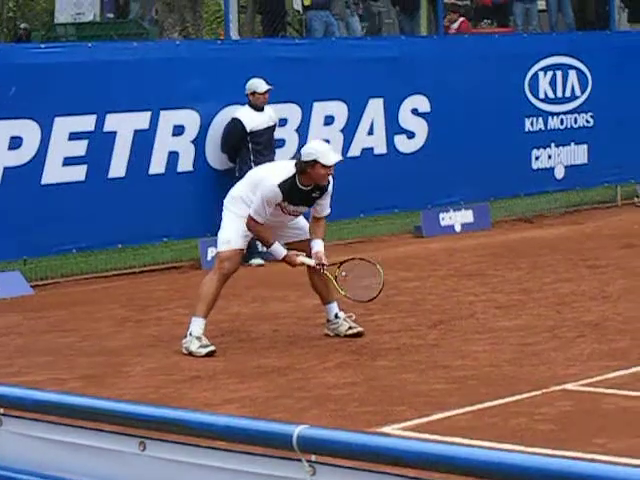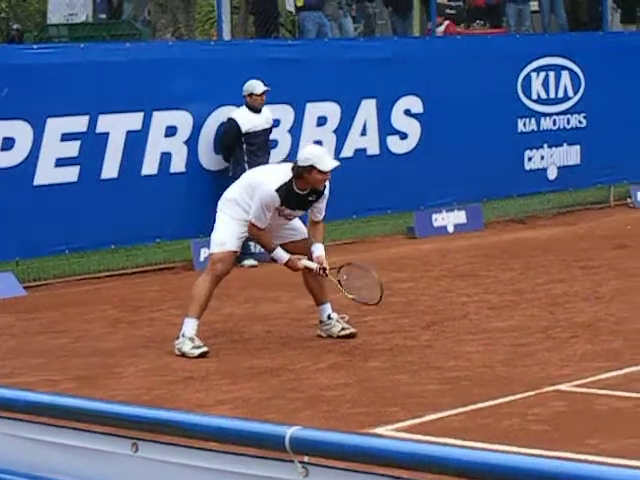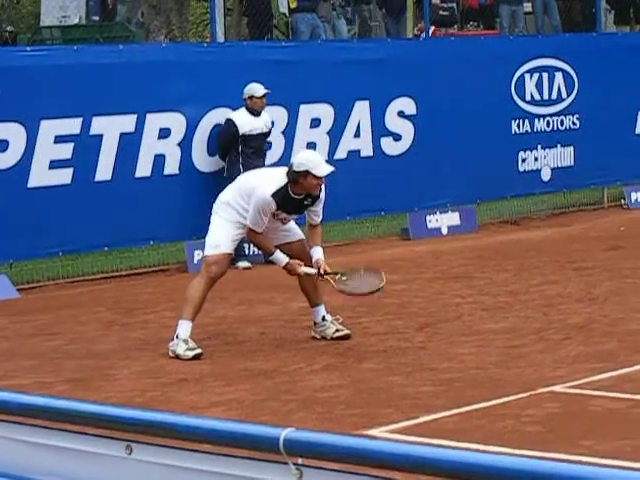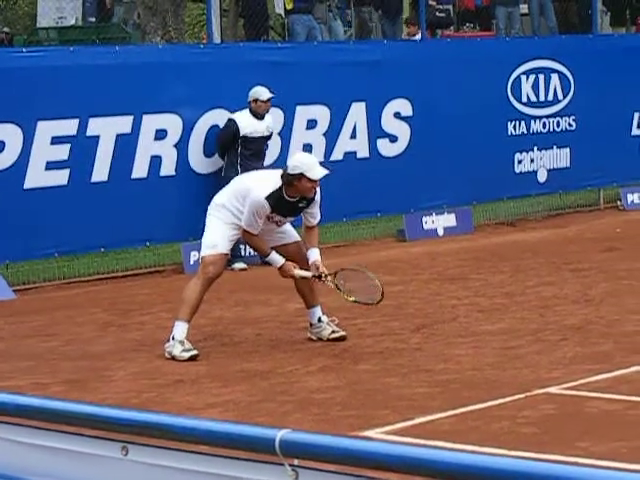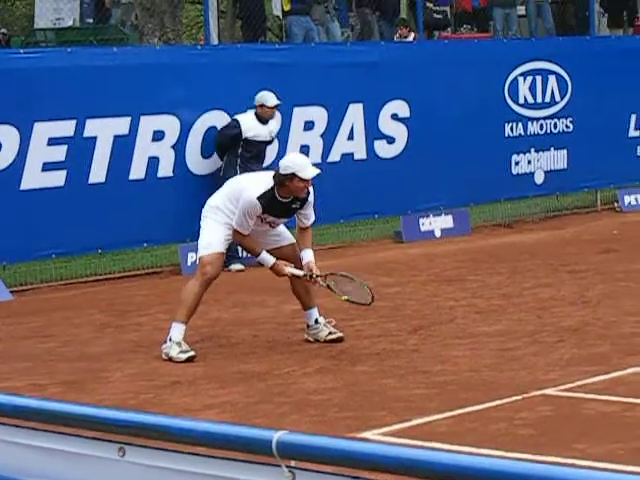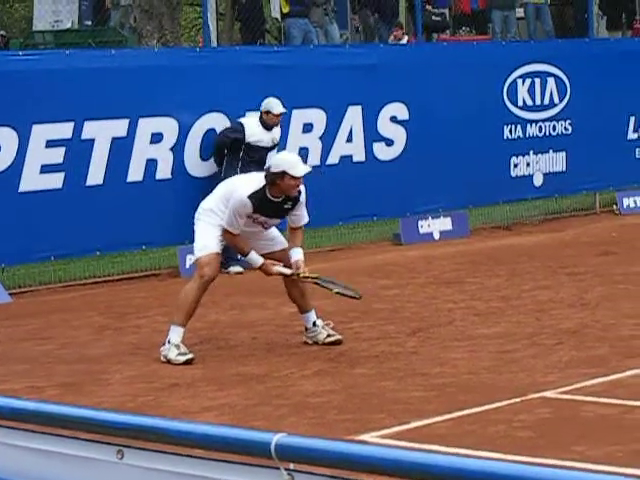
dt=0.1s
person 1, frame 1
left shoulder: (325, 184)
right shoulder: (276, 184)
left elbow: (318, 218)
right elbow: (254, 224)
left wrist: (317, 247)
right wrist: (282, 253)
left hip: (281, 213)
right hip: (243, 207)
left knee: (316, 257)
right knee: (225, 266)
left ankle: (335, 319)
right ankle: (194, 334)
person 1, frame 2
left shoulder: (321, 187)
right shoulder: (272, 188)
left elbow: (316, 221)
right elbow: (254, 230)
left wrist: (318, 251)
right wrist: (284, 258)
left hip: (277, 216)
right hip: (237, 210)
left knee: (313, 259)
right knee: (218, 268)
left ankle: (327, 320)
right ankle: (187, 335)
person 1, frame 3
left shoulder: (316, 191)
right shoulder: (269, 193)
left elbow: (314, 224)
right elbow: (253, 233)
left wrist: (318, 254)
right wrist: (283, 261)
left hip: (272, 218)
right hip: (231, 211)
left knee: (307, 258)
right knee: (213, 270)
left ankle: (322, 322)
right ankle: (181, 337)
person 1, frame 4
left shoulder: (312, 193)
right shoulder: (263, 195)
left elbow: (311, 226)
right elbow: (248, 235)
left wrist: (315, 256)
right wrist: (279, 262)
left hip: (268, 220)
right hip: (227, 213)
left knee: (303, 260)
right knee: (210, 271)
left ankle: (318, 323)
right ankle: (177, 339)
person 1, frame 5
left shoulder: (304, 193)
right shoulder: (255, 196)
left elbow: (305, 227)
right elbow: (239, 235)
left wrist: (308, 257)
right wrist: (270, 262)
left hip: (261, 222)
right hip: (221, 215)
left knee: (298, 263)
right knee: (209, 271)
left ankle: (315, 324)
right ankle: (174, 340)
person 1, frame 6
left shoulder: (297, 194)
right shoulder: (246, 195)
left elbow: (296, 227)
right elbow: (230, 234)
left wrist: (297, 256)
right wrist: (259, 262)
left hip: (255, 223)
right hip: (214, 218)
left knee: (291, 267)
right knee: (206, 273)
left ankle: (312, 327)
right ankle: (172, 342)
person 2, frame 1
left shoulder: (270, 112)
right shoulder: (241, 119)
right elbow: (228, 144)
right wrist: (241, 163)
right hip: (250, 172)
right ankle: (251, 254)
person 2, frame 2
left shoulder: (267, 114)
right shoulder: (237, 119)
right elbow: (224, 144)
right wrist: (236, 163)
right hip: (244, 173)
right ankle: (244, 255)
person 2, frame 3
left shoulder: (266, 117)
right shoulder: (236, 121)
right elbow: (221, 144)
right wrist: (233, 162)
right hip: (239, 174)
right ankle: (237, 257)
person 2, frame 4
left shoulder: (269, 120)
right shoulder: (237, 121)
right elbow: (221, 143)
right wrist: (232, 163)
right hip: (237, 175)
right ankle: (233, 258)
person 2, frame 5
left shoulder: (274, 124)
right shoulder: (241, 123)
right elbow: (220, 140)
right wrist: (228, 162)
right hip: (236, 175)
right ankle: (231, 259)
person 2, frame 6
left shoulder: (276, 130)
right shoulder: (245, 126)
right elbow: (220, 141)
right wrist: (221, 165)
right hip: (236, 176)
right ankle: (229, 261)
